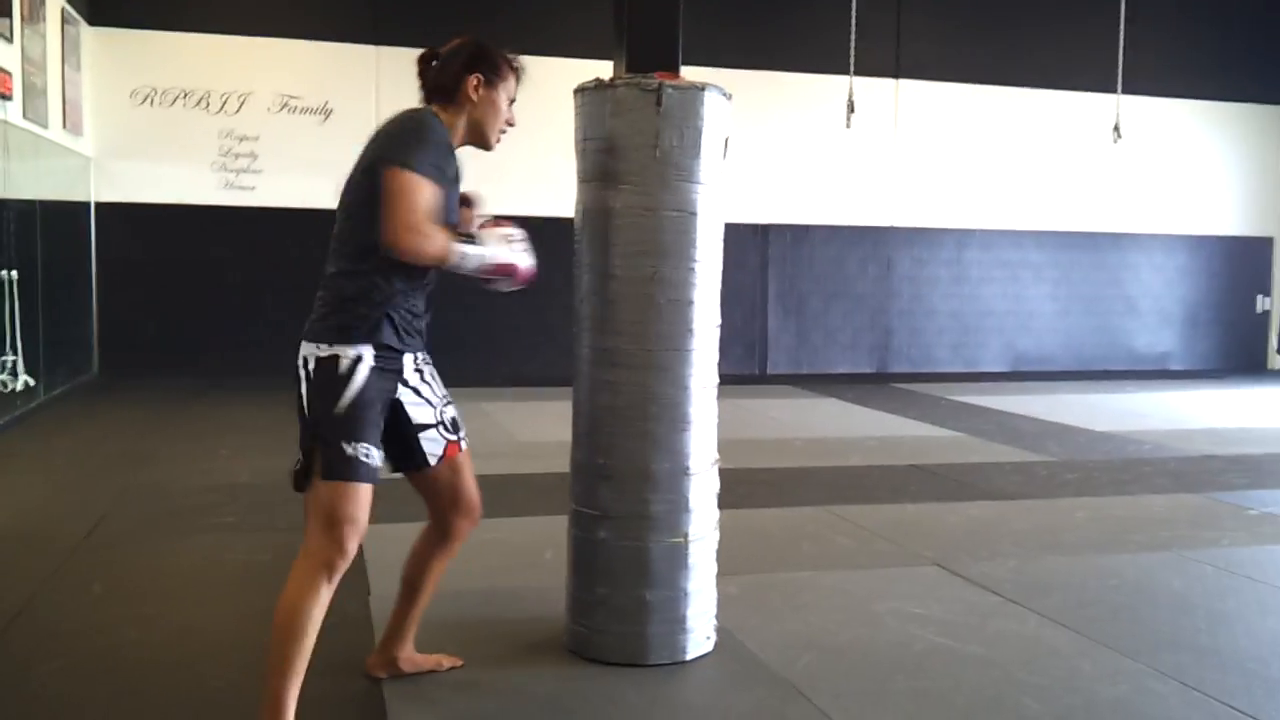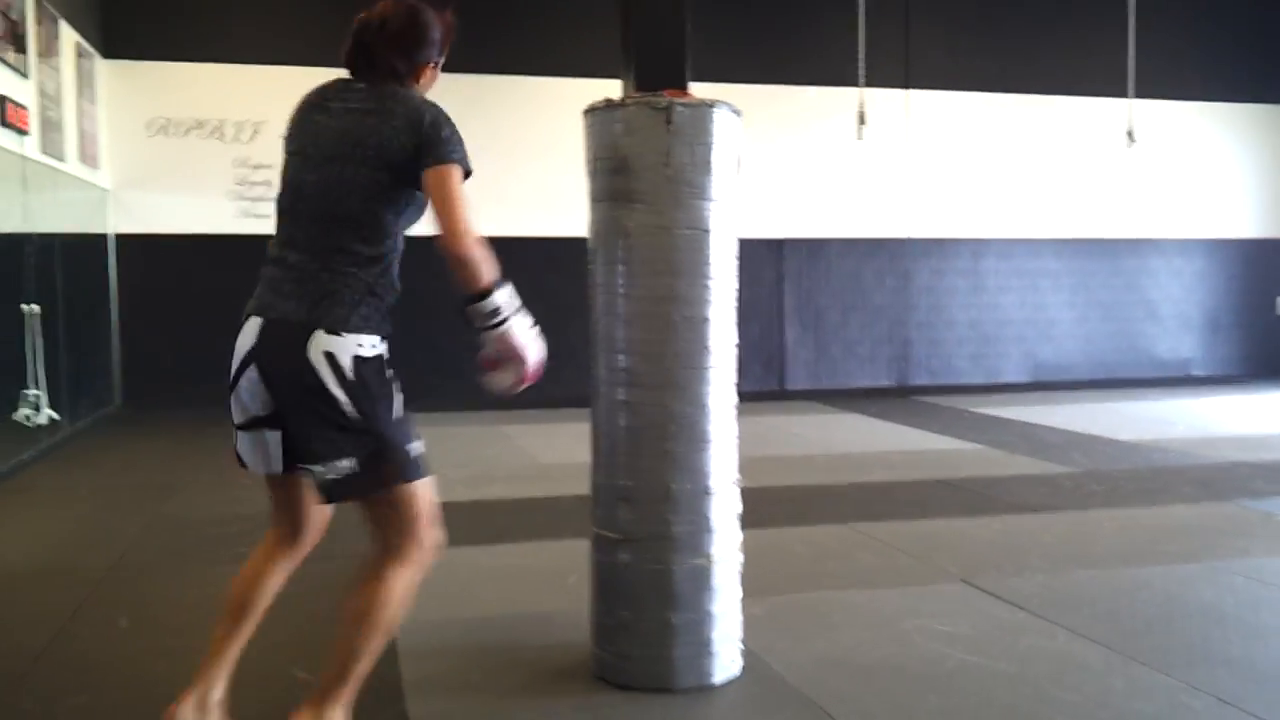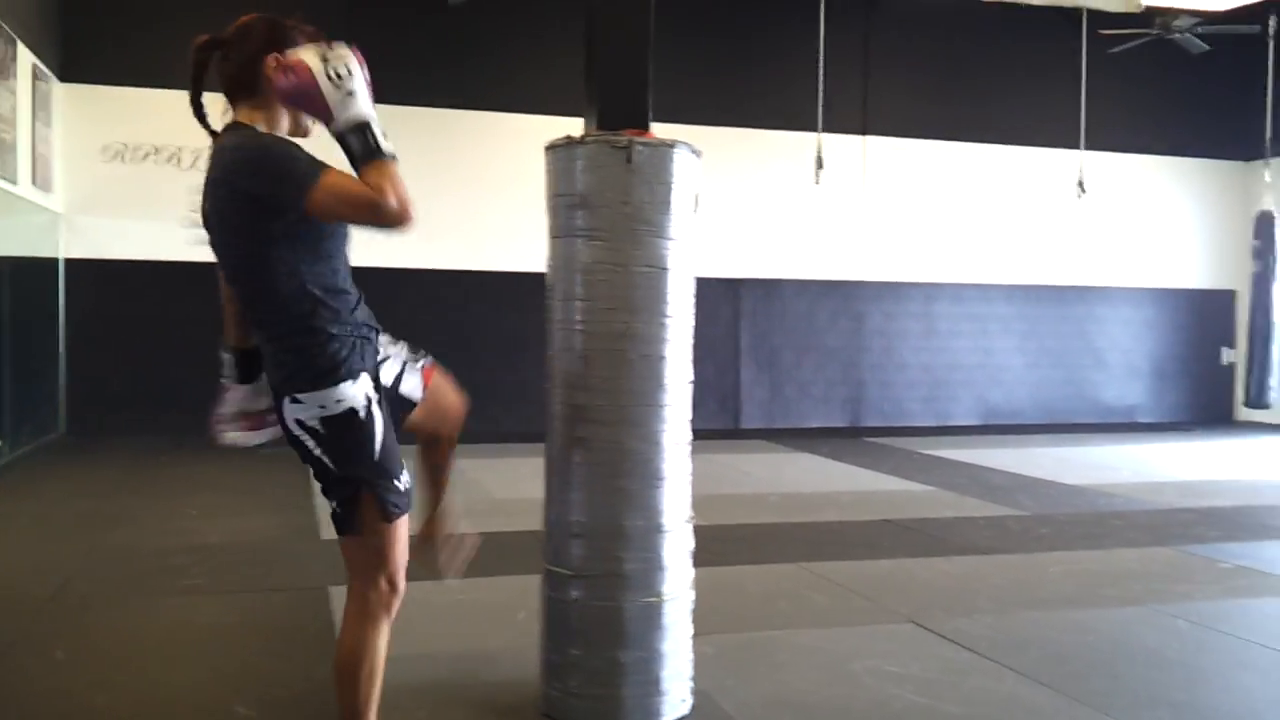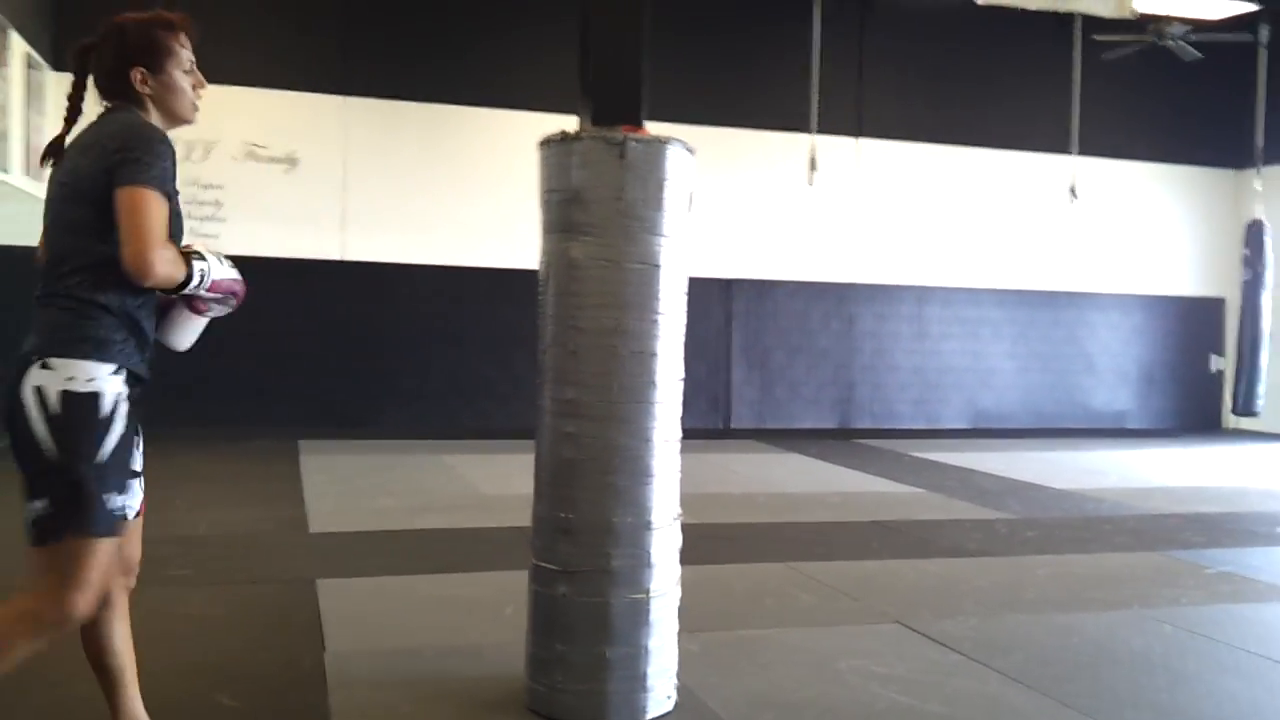
dt=0.7s
person 1, frame 1
left shoulder: (435, 149)
right shoulder: (418, 132)
right elbow: (414, 242)
left wrist: (458, 229)
right wrist: (483, 256)
left hip: (402, 359)
right hip: (346, 357)
left knee: (459, 510)
right knee: (331, 550)
left ankle: (394, 650)
person 1, frame 2
left shoulder: (319, 105)
right shoulder: (422, 123)
right elbow: (461, 243)
right wrist: (506, 323)
left hip: (267, 338)
right hip: (339, 349)
left knee: (291, 534)
right knee: (412, 543)
person 1, frame 3
left shoulder: (242, 164)
right shoulder: (267, 163)
left elbow: (238, 286)
right elbow: (393, 208)
right wrist: (351, 115)
left hip: (352, 352)
right hip: (331, 391)
left knee: (447, 408)
right knee: (380, 580)
left ankle: (439, 526)
person 1, frame 4
left shoulder: (86, 149)
right shoulder: (144, 142)
right elbow: (145, 261)
left wrist: (175, 295)
right wrist: (202, 270)
left hip: (63, 378)
right hip: (84, 381)
left knee: (114, 574)
right knee: (66, 597)
